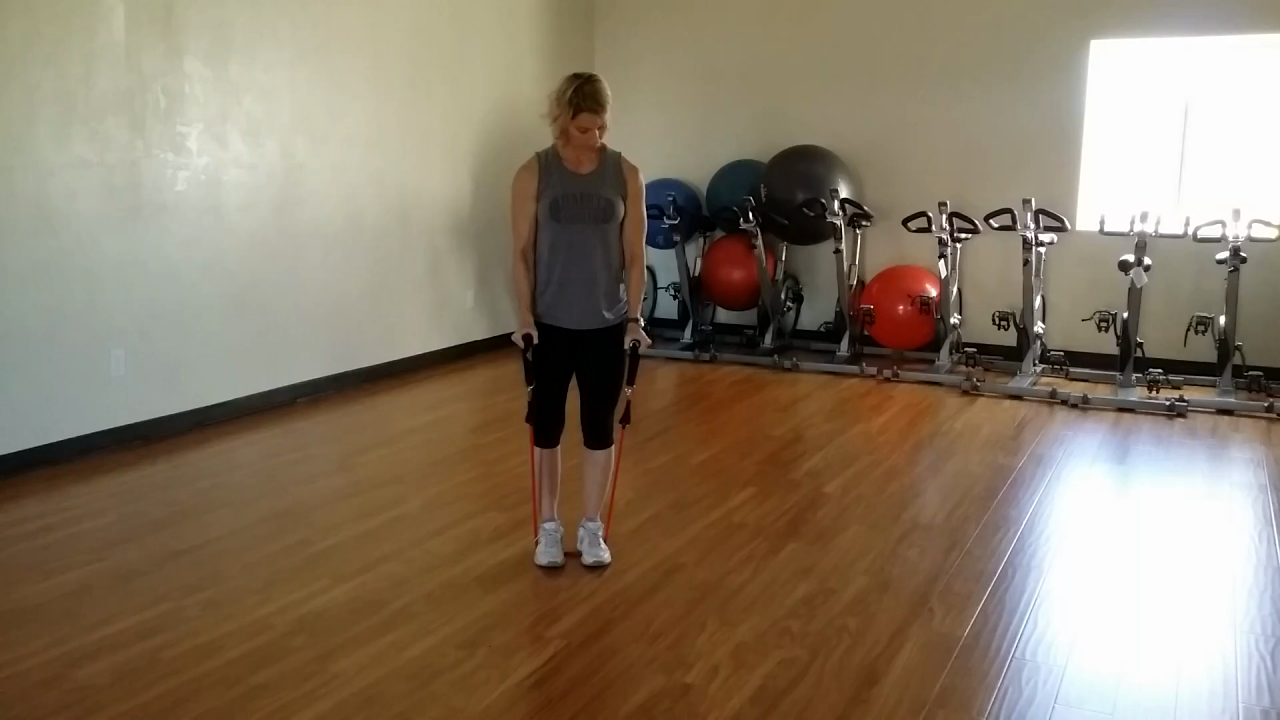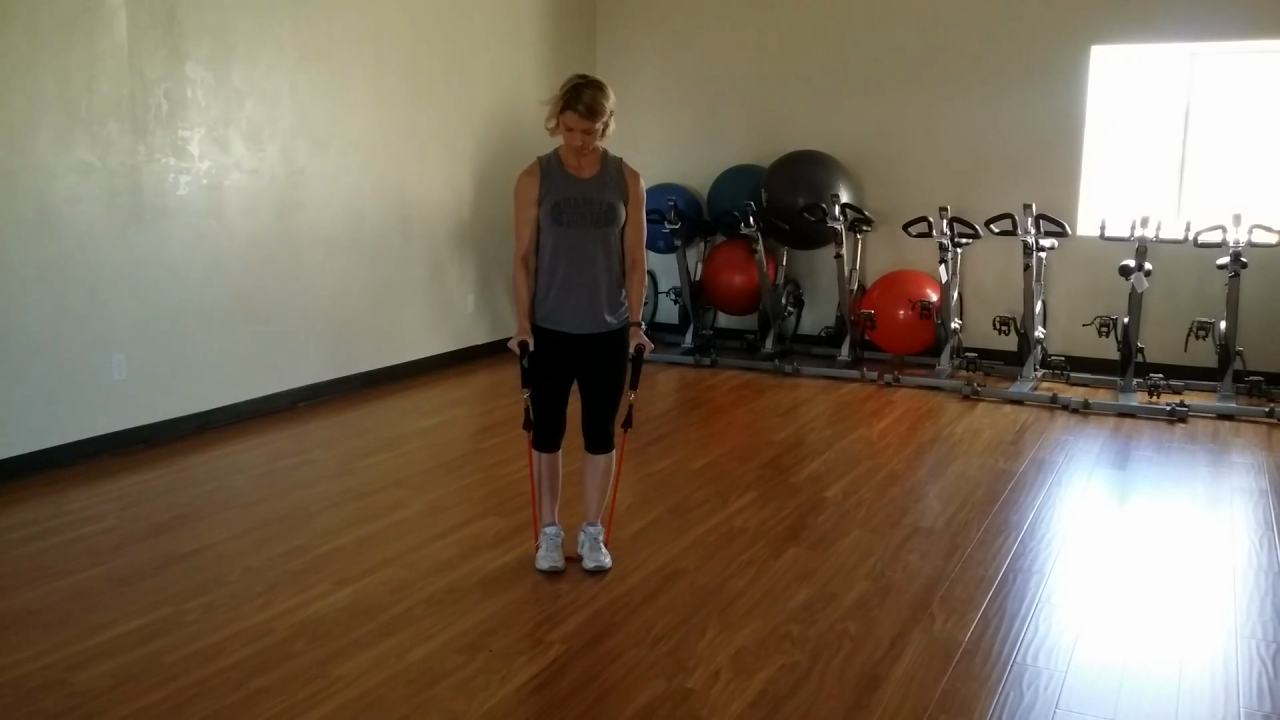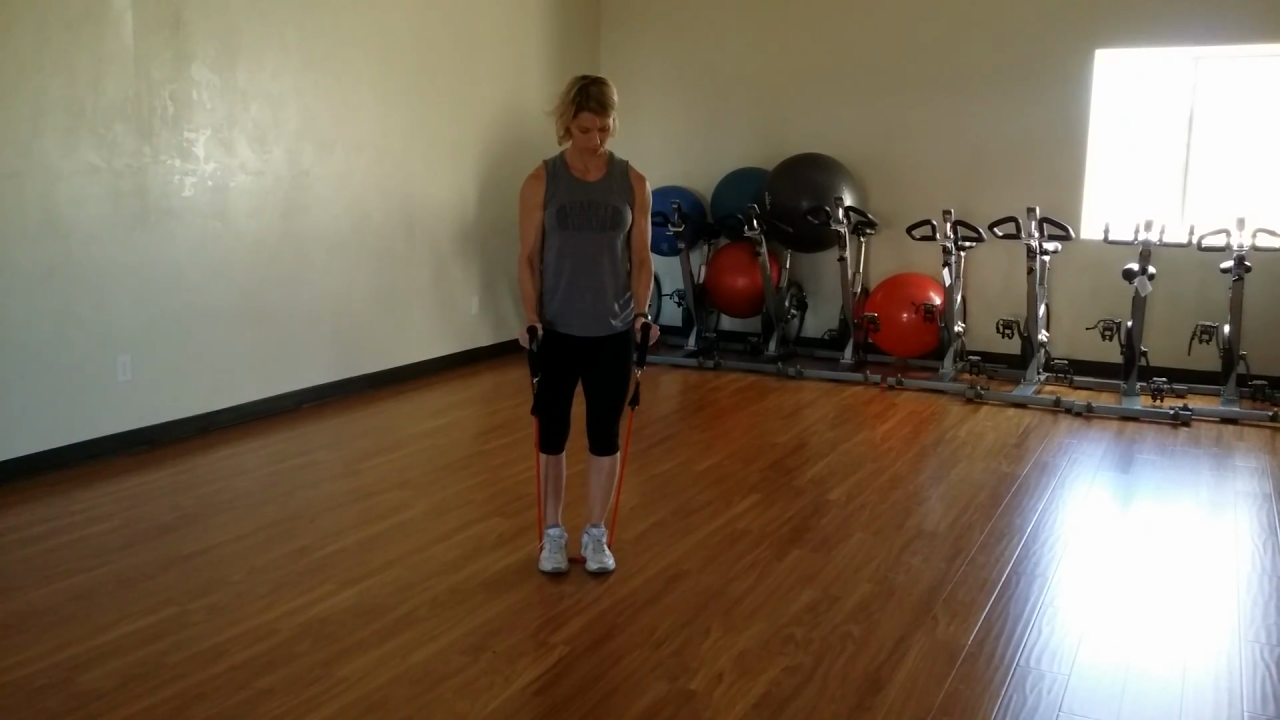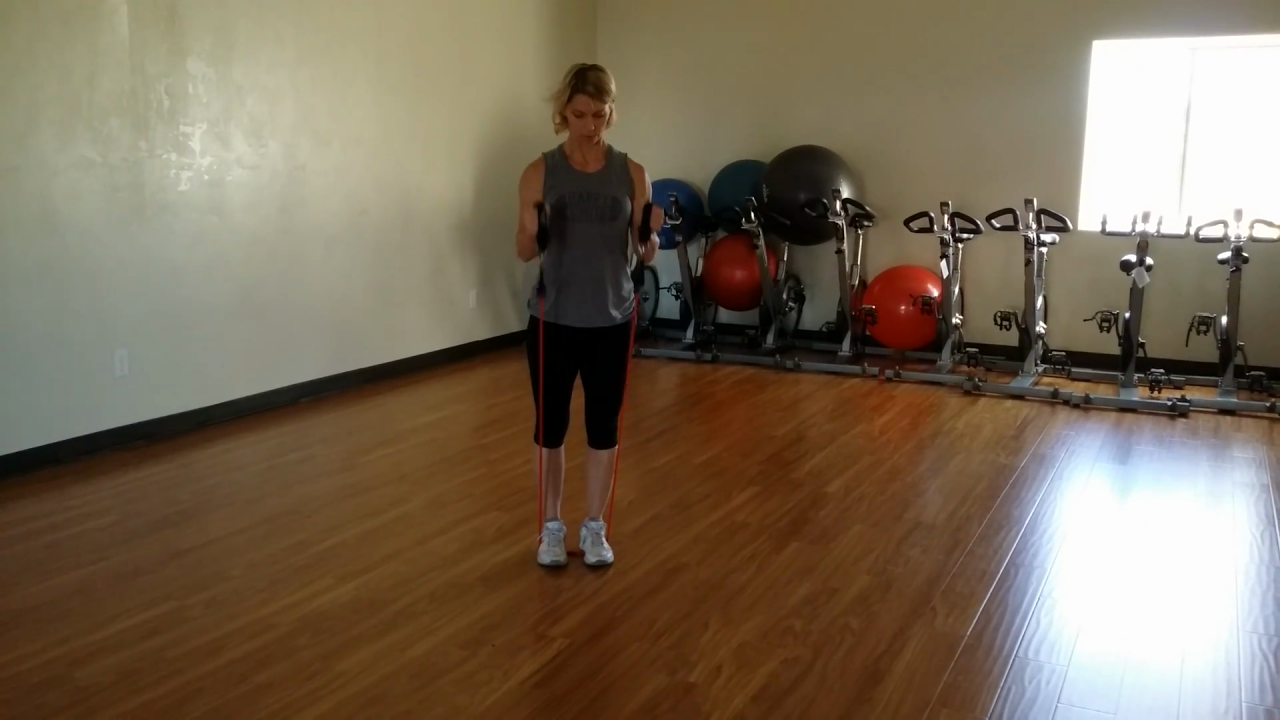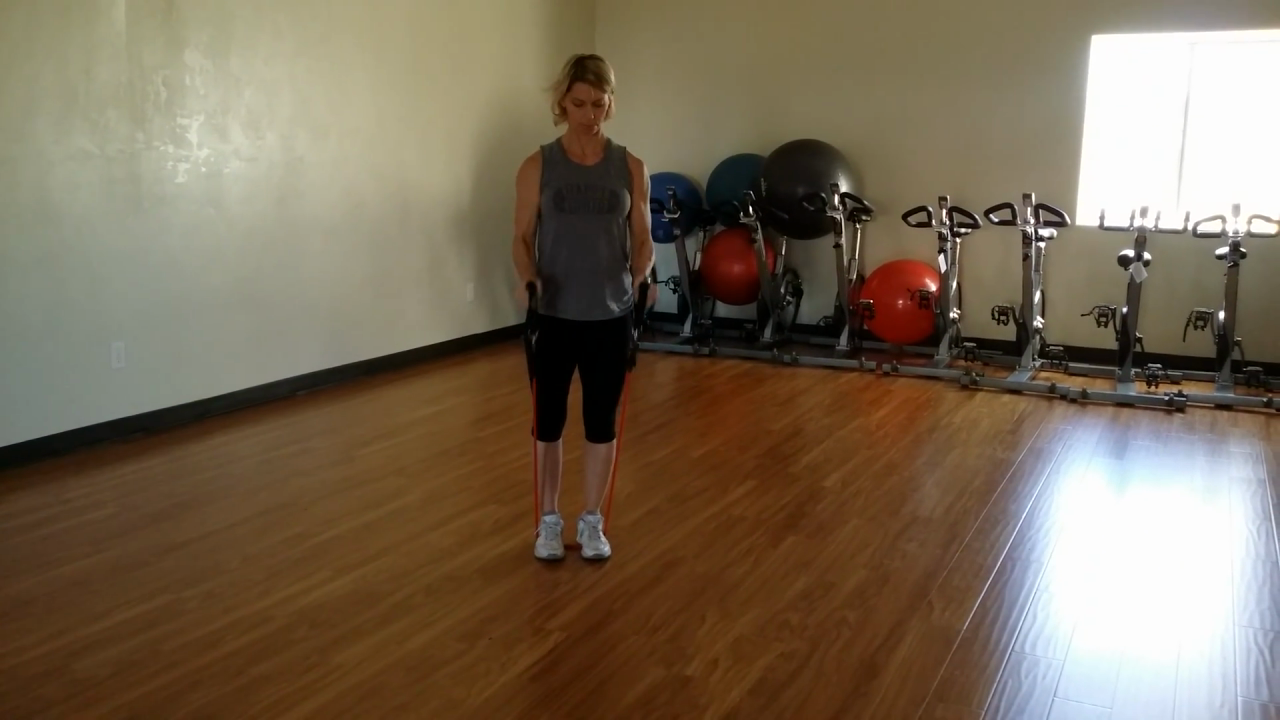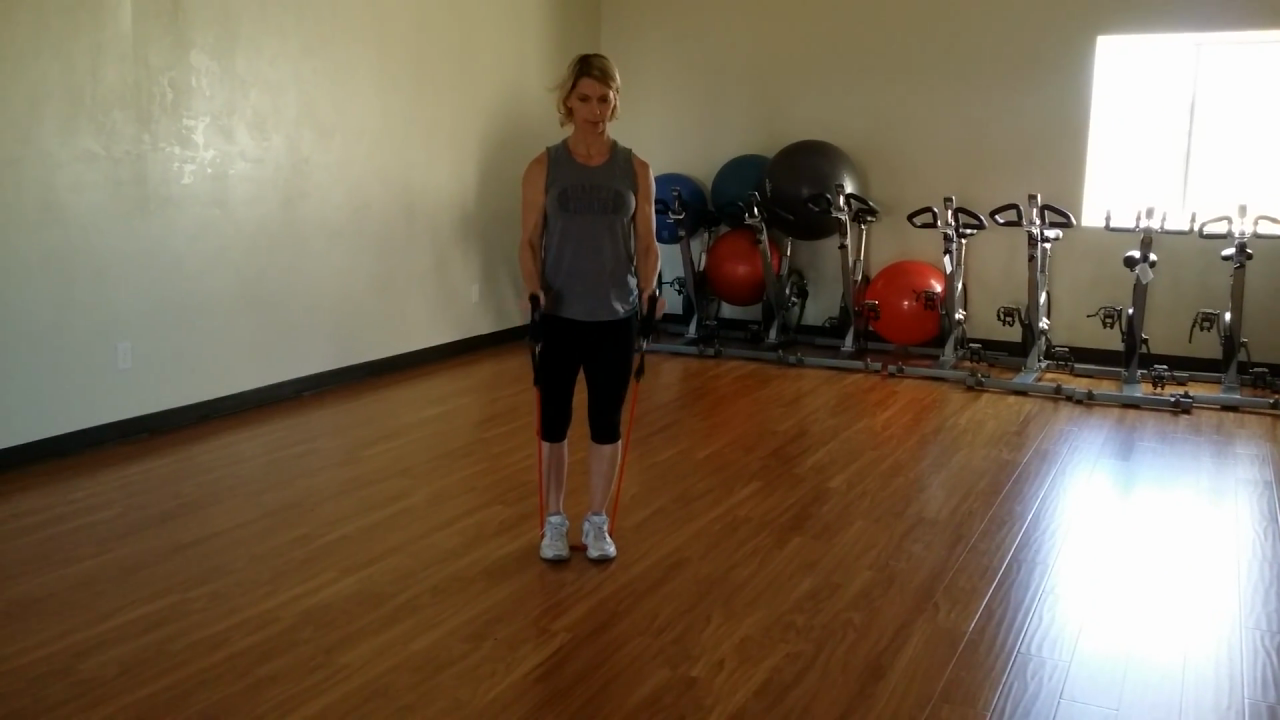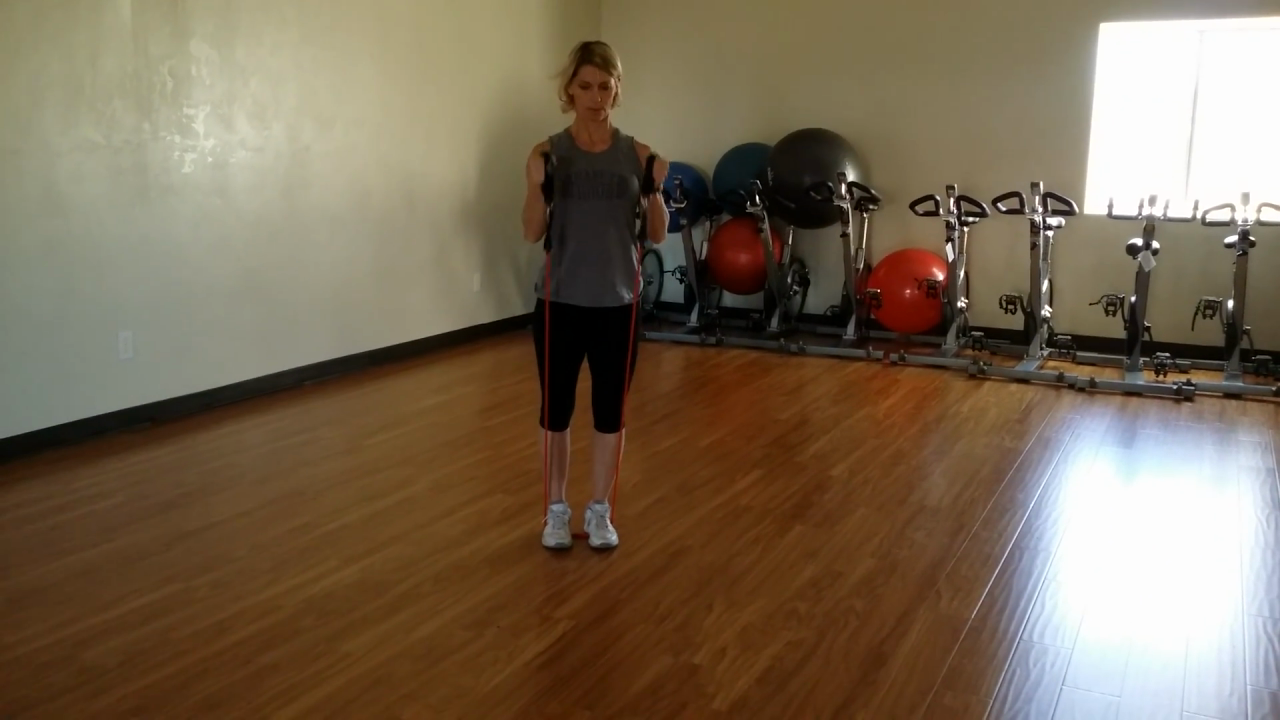
dt=0.7s
person 1, frame 1
left shoulder: (625, 175)
right shoulder: (533, 173)
left elbow: (634, 253)
right elbow: (522, 251)
left wrist: (634, 316)
right wrist: (525, 315)
left hip: (606, 325)
right hip: (550, 324)
left knee: (599, 427)
right knee: (546, 426)
left ankle: (592, 528)
right ankle: (549, 527)
person 1, frame 2
left shoulder: (627, 179)
right shoulder: (535, 177)
left elbow: (635, 259)
right elbow: (523, 256)
left wrist: (635, 322)
right wrist: (522, 321)
left hip: (607, 330)
right hip: (550, 329)
left knee: (601, 433)
right knee: (547, 431)
left ankle: (592, 532)
right ankle: (549, 531)
person 1, frame 3
left shoulder: (632, 183)
right shoulder: (541, 181)
left elbow: (641, 258)
right elbow: (528, 257)
left wrist: (641, 312)
right wrist: (531, 316)
left hip: (612, 332)
right hip: (555, 332)
left knee: (605, 435)
right knee: (552, 434)
left ankle: (596, 534)
right ankle: (553, 533)
person 1, frame 4
left shoulder: (631, 173)
right shoulder: (540, 171)
left elbow: (643, 252)
right elbow: (524, 250)
left wrist: (648, 234)
right wrist: (530, 229)
left hip: (612, 322)
right hip: (553, 321)
left knee: (603, 427)
right knee: (551, 427)
left ankle: (594, 527)
right ankle: (551, 526)
person 1, frame 5
left shoulder: (630, 167)
right shoulder: (538, 165)
left elbow: (642, 238)
right elbow: (522, 236)
left wrist: (641, 276)
right wrist: (527, 278)
left hip: (611, 316)
right hip: (552, 316)
left knee: (601, 421)
right knee: (548, 420)
left ankle: (592, 522)
right ankle: (549, 520)
person 1, frame 6
left shoulder: (636, 168)
right shoulder: (544, 166)
left elbow: (646, 242)
right elbow: (530, 241)
left wrist: (648, 288)
right wrist: (533, 287)
left hip: (615, 317)
right hip: (557, 317)
left knee: (607, 422)
right knee: (553, 421)
left ankle: (597, 522)
right ankle: (554, 520)
person 1, frame 7
left shoulder: (637, 154)
right shoulder: (548, 152)
left elbow: (656, 234)
right elbow: (531, 232)
left wrist: (656, 192)
right wrist: (536, 189)
left hip: (618, 303)
right hip: (560, 302)
left knee: (609, 410)
right knee: (556, 410)
left ankle: (599, 511)
right ankle: (556, 509)
